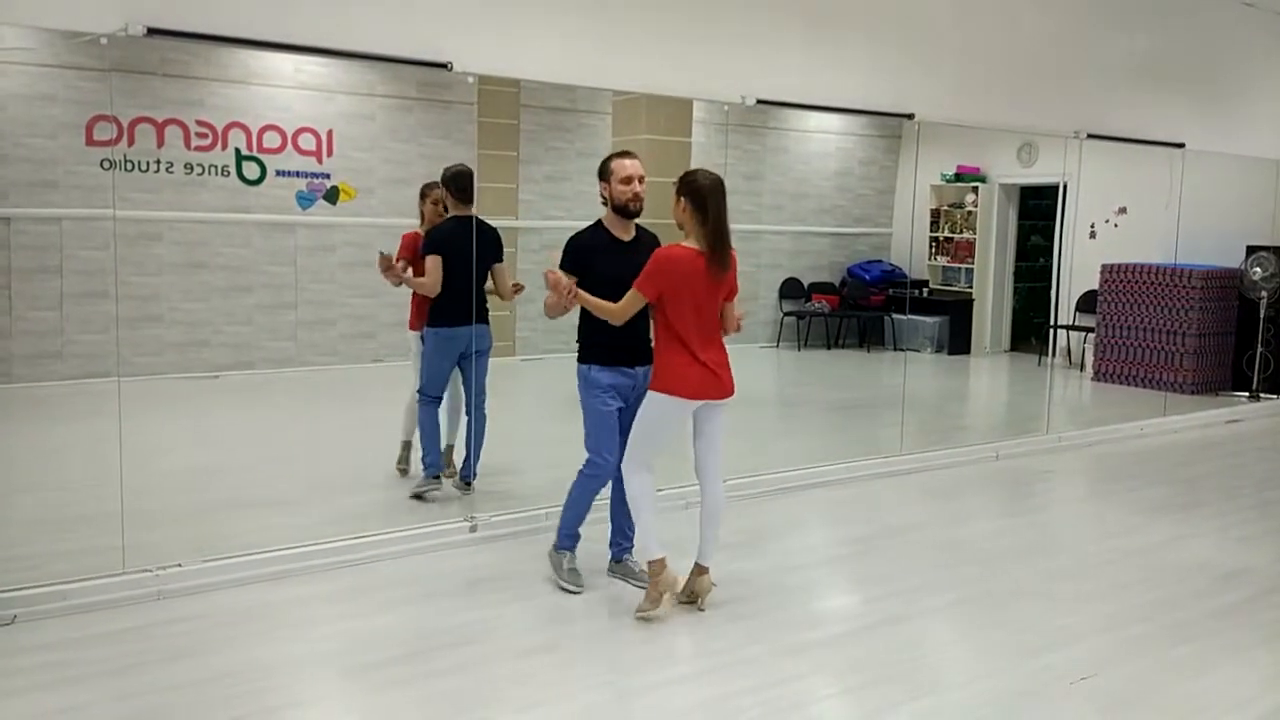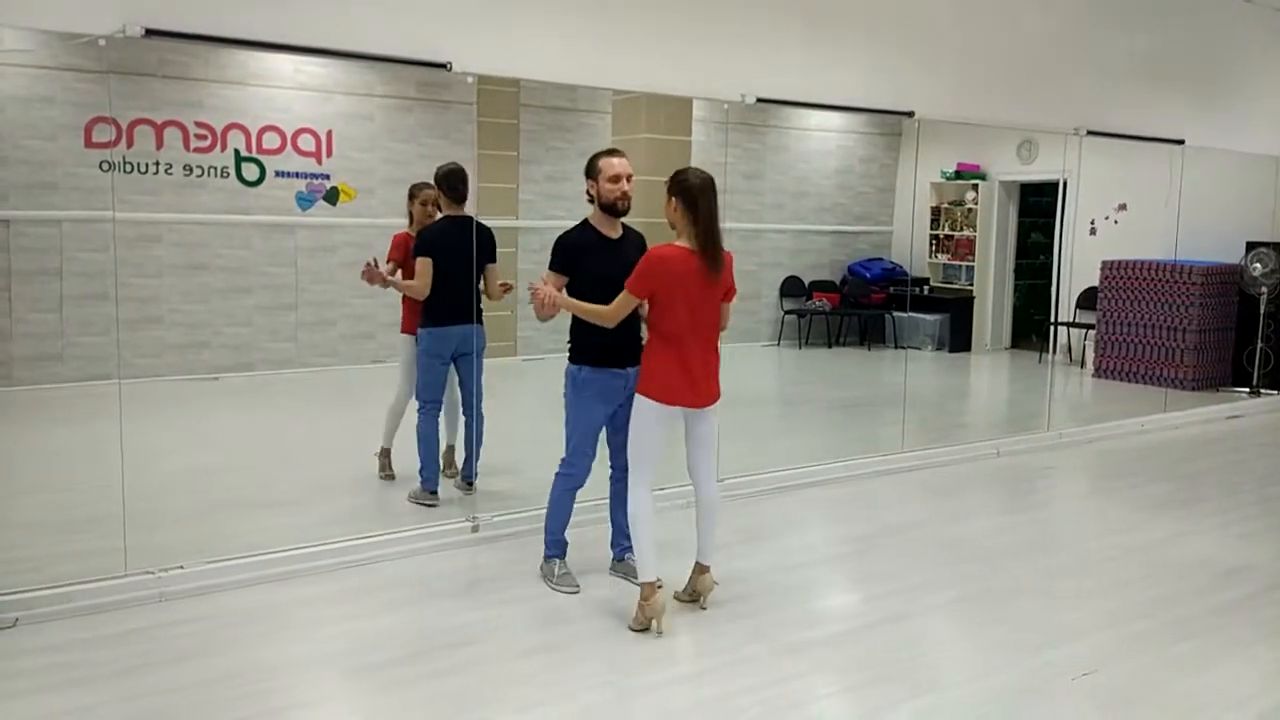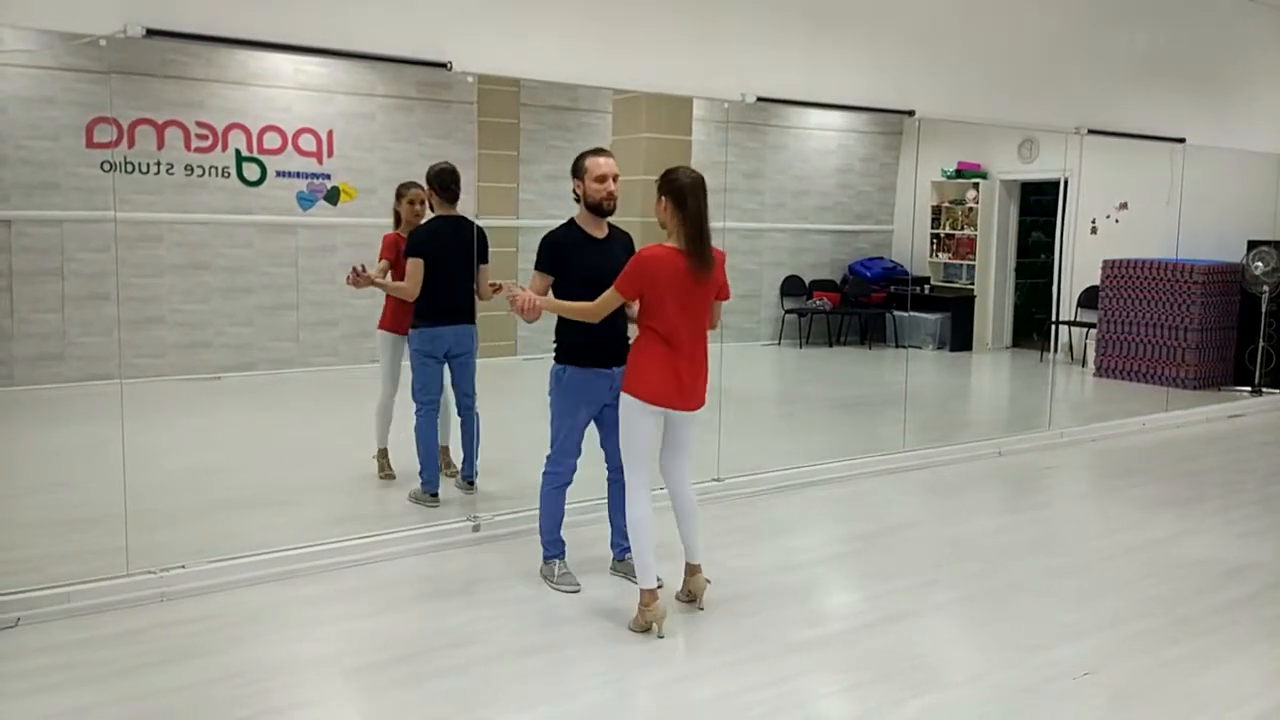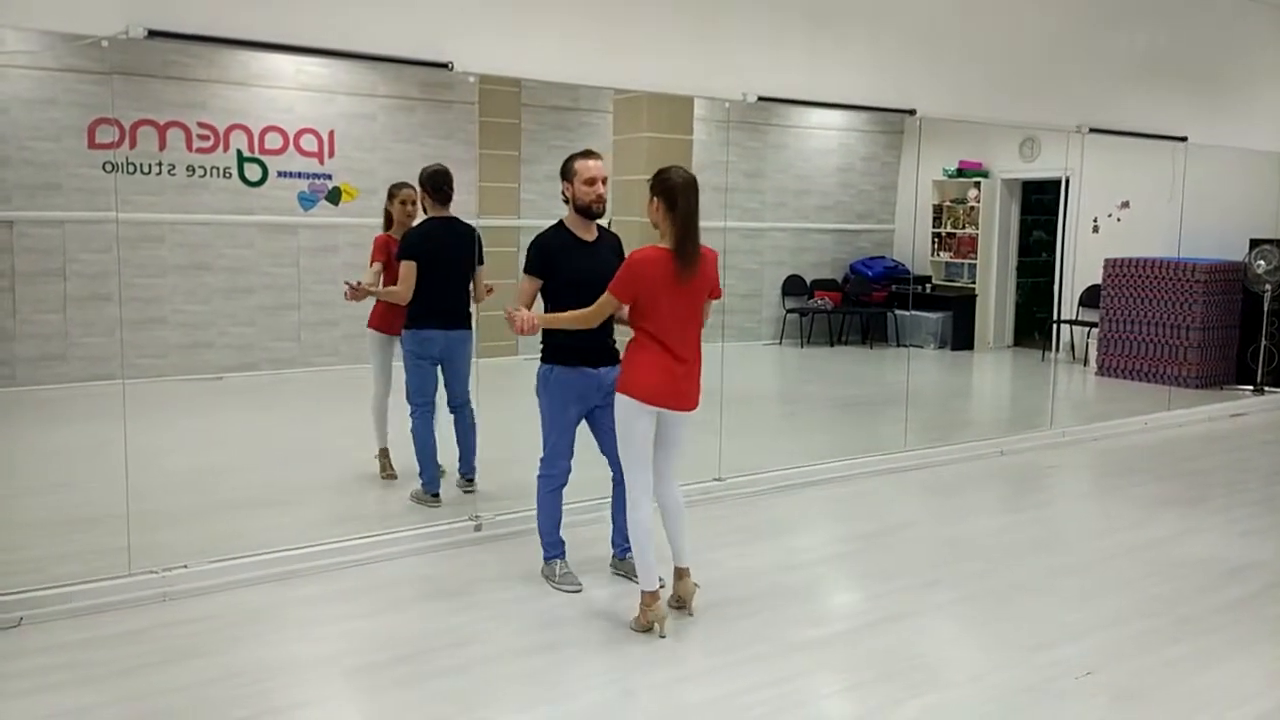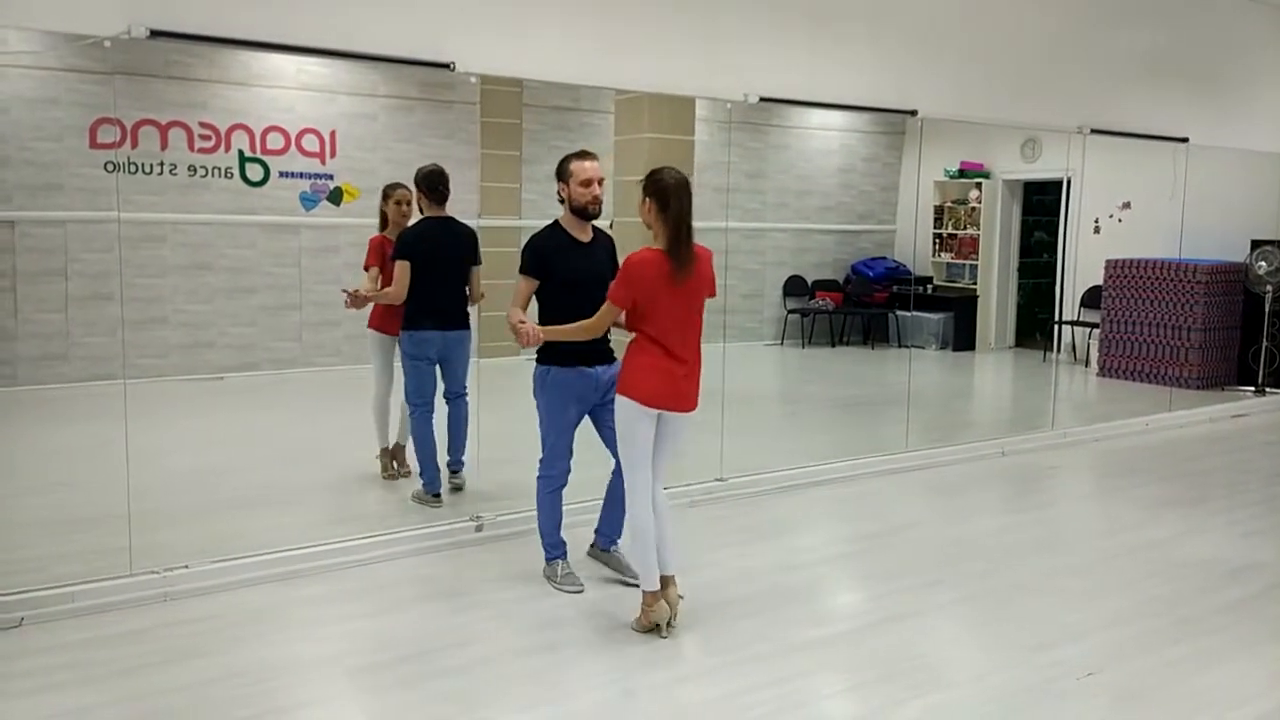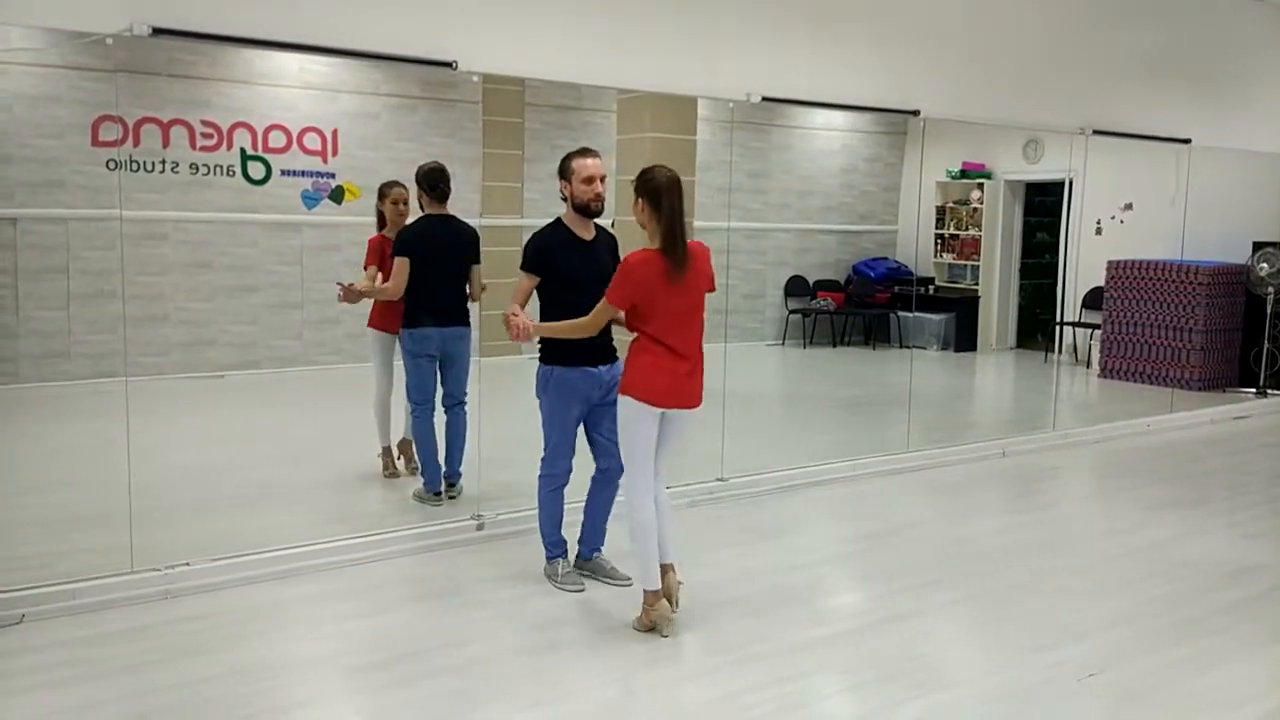
dt=0.2s
person 1, frame 1
left shoulder: (667, 259)
right shoulder: (727, 260)
left elbow: (618, 315)
right elbow: (728, 324)
left wrist: (571, 290)
left hip: (673, 383)
right hip: (716, 382)
left knee: (634, 468)
right knee: (711, 476)
left ankle: (657, 567)
right ankle: (701, 573)
person 1, frame 2
left shoulder: (659, 259)
right shoulder: (722, 260)
left elbow: (610, 317)
left wrist: (558, 298)
left hip: (661, 387)
right hip: (705, 386)
left knee: (639, 484)
right knee: (704, 477)
left ankle: (650, 592)
right ankle: (702, 573)
person 1, frame 3
left shoulder: (648, 260)
right shoulder: (715, 261)
left elbow: (595, 312)
left wrist: (538, 301)
left hip: (647, 384)
right hip: (690, 387)
left knee: (637, 487)
right knee: (678, 475)
left ankle: (649, 598)
right ankle: (694, 571)
person 1, frame 4
left shoulder: (641, 262)
right shoulder: (708, 260)
left elbow: (592, 318)
left wrist: (536, 320)
left hip: (641, 384)
right hip: (684, 388)
left knee: (638, 489)
right knee: (664, 480)
left ankle: (651, 599)
right ankle: (682, 576)
person 1, frame 5
left shoulder: (638, 265)
right shoulder: (703, 259)
left elbow: (595, 327)
left wrist: (541, 332)
left hip: (642, 386)
right hip: (683, 390)
left knee: (637, 490)
right knee: (653, 485)
left ankle: (651, 600)
right ankle: (667, 581)
person 1, frame 6
left shoulder: (636, 266)
right shoulder: (701, 255)
left elbow: (589, 327)
left wrist: (534, 327)
left hip: (645, 385)
right hip: (686, 387)
left knee: (638, 488)
right knee: (653, 480)
left ankle: (653, 600)
right ankle: (668, 572)
person 2, frame 1
left shoulder: (650, 243)
right shoulder: (584, 243)
right elbow: (552, 308)
right wrist: (561, 298)
left hip: (643, 371)
right hip: (600, 372)
right knee: (601, 463)
left ankle: (621, 555)
right ankle: (563, 547)
person 2, frame 2
left shoulder: (637, 242)
right shoulder: (572, 243)
right elbow: (544, 312)
right wrist: (545, 303)
left hip: (634, 372)
right hip: (590, 374)
left knee: (627, 468)
right knee: (576, 467)
left ankle: (623, 555)
right ankle: (553, 557)
person 2, frame 3
left shoulder: (623, 241)
right shoulder: (559, 242)
right elbow: (533, 305)
right wrist: (530, 308)
left hip: (620, 372)
right hip: (575, 374)
left knee: (623, 467)
right knee: (561, 468)
left ankle: (623, 554)
right ankle: (552, 558)
person 2, frame 4
left shoulder: (612, 243)
right shoulder: (547, 244)
right elbow: (522, 307)
left hip: (609, 372)
right hip: (562, 374)
left knee: (627, 465)
right knee: (555, 468)
left ankle: (622, 553)
right ankle: (553, 559)
person 2, frame 5
left shoulder: (606, 243)
right shoulder: (543, 245)
right elbow: (517, 308)
right wrist: (521, 325)
left hip: (606, 370)
right hip: (559, 374)
right knee: (555, 469)
left ankle: (605, 543)
right ankle: (554, 559)
person 2, frame 6
left shoulder: (608, 242)
right shoulder: (545, 242)
right elbow: (516, 305)
right wrist: (516, 321)
left hip: (608, 370)
right hip: (562, 373)
left knee: (612, 465)
right knee: (557, 468)
left ankle: (589, 553)
right ankle: (555, 557)
person 3, frame 1
left shoulder: (437, 234)
right shoulder: (491, 234)
left elbow: (432, 287)
right elbow: (502, 291)
left wrist: (403, 278)
right wrist: (513, 291)
left hip: (442, 330)
right hip: (478, 330)
left knee: (429, 399)
right knee: (475, 405)
left ankle: (432, 474)
right ankle: (467, 476)
person 3, frame 2
left shoulder: (428, 235)
right shoulder: (484, 233)
left elbow: (421, 289)
right elbow: (493, 291)
left wrist: (388, 280)
right wrist: (503, 290)
left hip: (435, 331)
right hip: (471, 330)
left knee: (429, 407)
right knee: (472, 405)
left ankle: (428, 487)
right ankle: (468, 476)
person 3, frame 3
left shoulder: (421, 235)
right shoulder: (476, 233)
left elbow: (411, 290)
right elbow: (483, 292)
left wrist: (374, 282)
right wrist: (493, 289)
left hip: (428, 332)
right hip: (464, 329)
left knee: (427, 409)
right knee: (467, 404)
left ankle: (429, 488)
right ankle: (468, 476)
person 3, frame 4
left shoulder: (414, 237)
right shoulder: (471, 235)
left elbow: (404, 294)
right elbow: (478, 293)
left wrist: (370, 292)
right wrist: (485, 293)
left hip: (421, 333)
right hip: (459, 332)
left knee: (422, 409)
right knee: (461, 403)
left ankle: (430, 488)
right ankle: (467, 475)
person 3, frame 5
left shoulder: (409, 237)
right shoulder: (467, 235)
left elbow: (397, 295)
right elbow: (475, 294)
left wrist: (367, 298)
right wrist: (475, 298)
left hip: (419, 334)
right hip: (457, 332)
left knee: (421, 409)
right knee: (457, 396)
left ankle: (431, 488)
right ankle: (456, 468)
person 3, frame 6
left shoulder: (410, 234)
right shoulder: (468, 234)
left elbow: (395, 290)
right elbow: (476, 292)
left wrist: (365, 292)
right wrist: (472, 294)
left hip: (419, 331)
right hip: (457, 330)
left knee: (423, 407)
right knee: (455, 403)
left ankle: (432, 487)
right ankle: (452, 478)
person 4, frame 1
right shoulder: (412, 239)
right elbow: (397, 277)
right wrist: (390, 272)
right hip: (423, 322)
left knee: (454, 387)
right knee: (422, 388)
left ankle: (449, 450)
right ankle: (405, 445)
person 4, frame 2
right shoulder: (402, 240)
right elbow: (389, 274)
right hip: (414, 324)
left knee: (450, 389)
right knee: (405, 391)
left ankle: (449, 451)
right ankle: (384, 451)
person 4, frame 3
right shoulder: (392, 240)
right elbow: (381, 271)
right hip: (394, 323)
left knee: (438, 388)
right knee: (389, 389)
left ankle: (444, 451)
right ankle: (382, 452)
person 4, frame 4
right shoulder: (382, 241)
right elbow: (374, 274)
right wrist: (362, 289)
right hip: (383, 323)
right knee: (382, 388)
right ankle: (383, 452)
person 4, frame 5
right shoulder: (378, 243)
right elbow: (372, 280)
right wrist: (363, 296)
right hip: (383, 324)
right knee: (383, 388)
left ankle: (400, 445)
right ankle: (385, 451)
person 4, frame 6
right shoulder: (378, 243)
right elbow: (370, 279)
right wrist: (355, 292)
right hip: (383, 322)
right knee: (384, 387)
left ankle: (407, 441)
right ankle: (386, 449)
